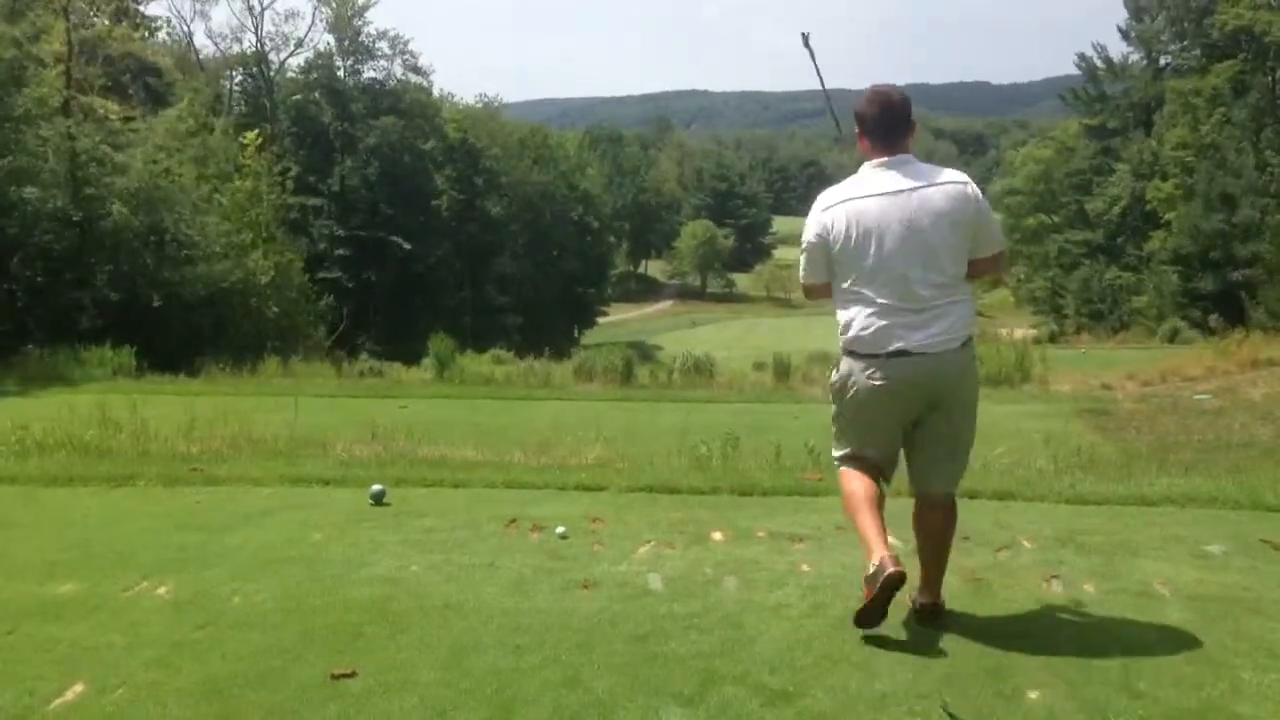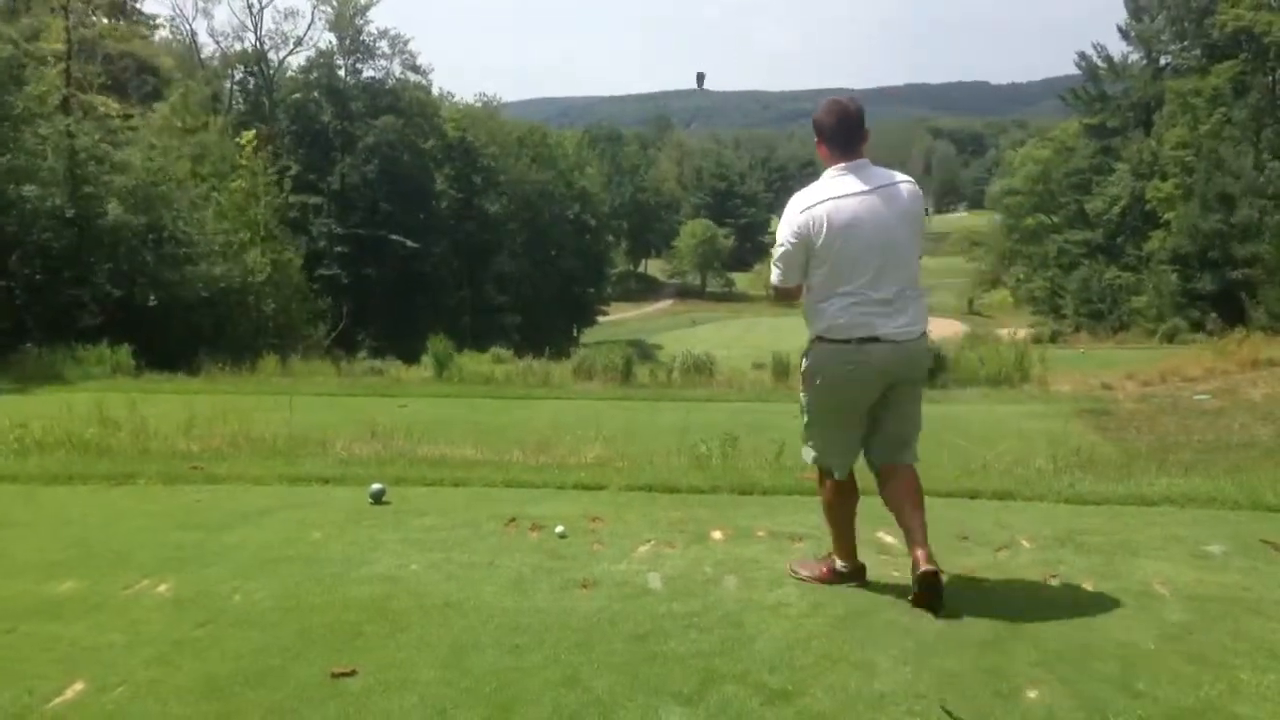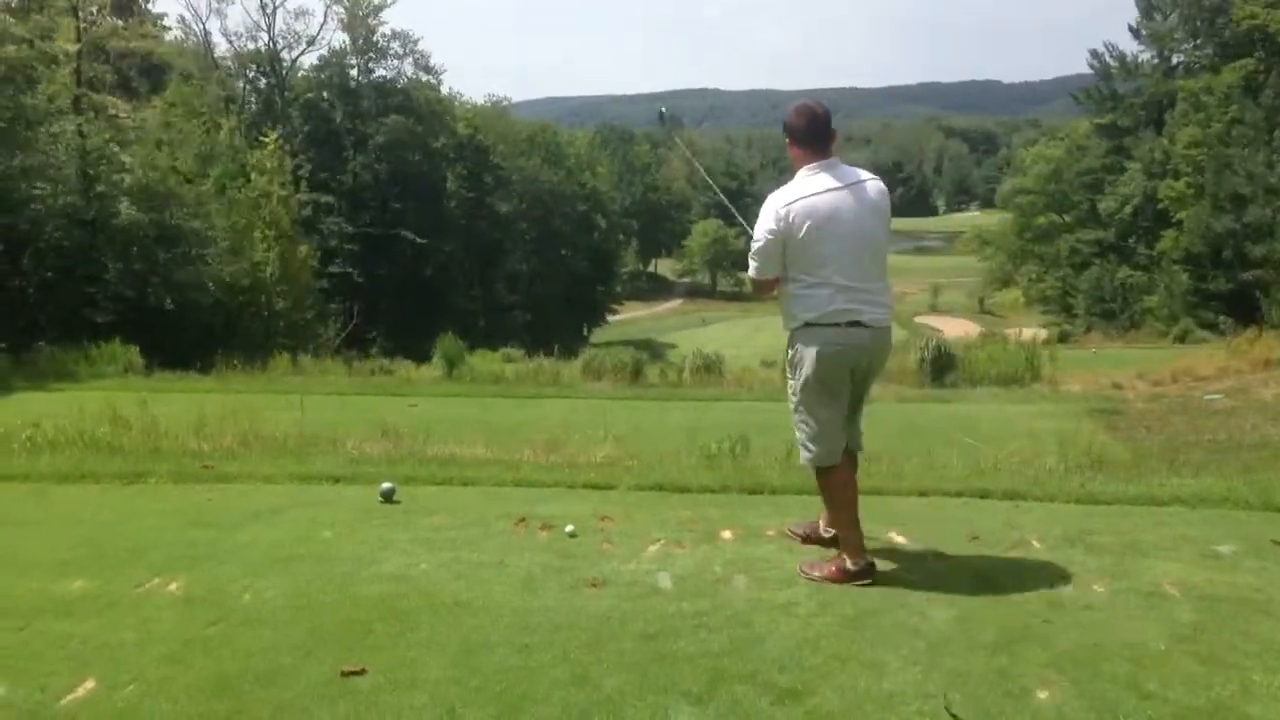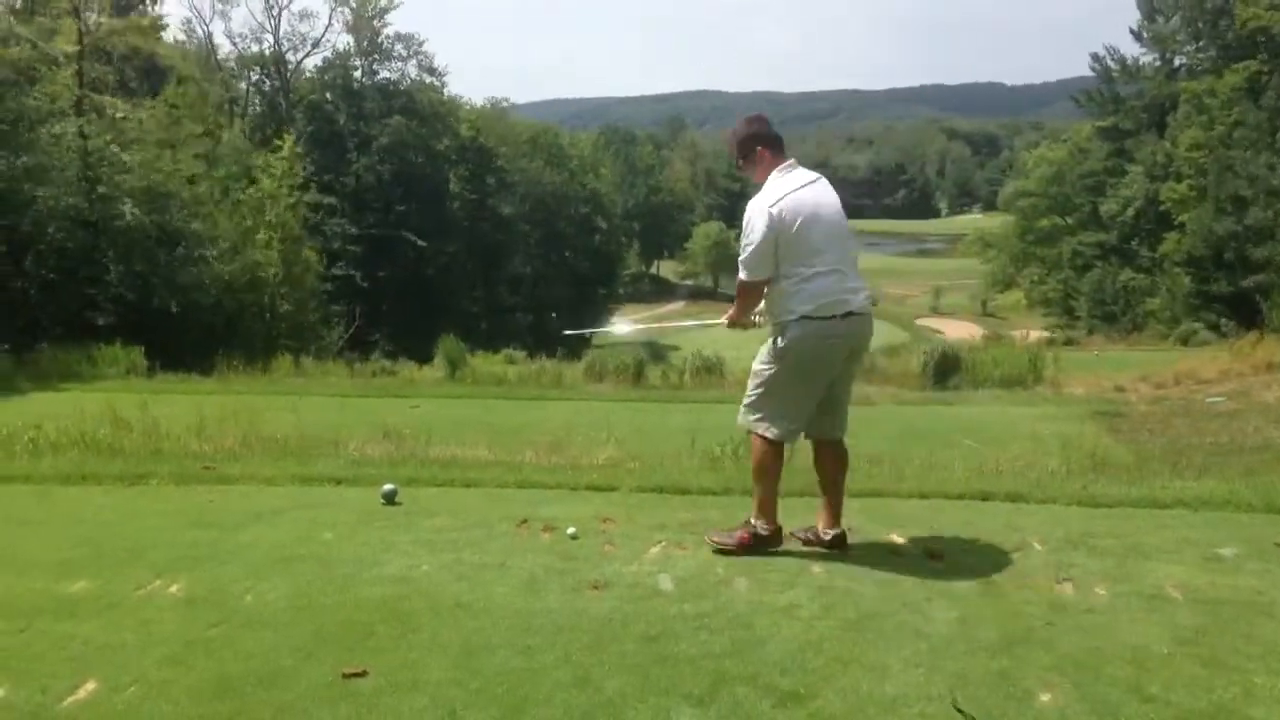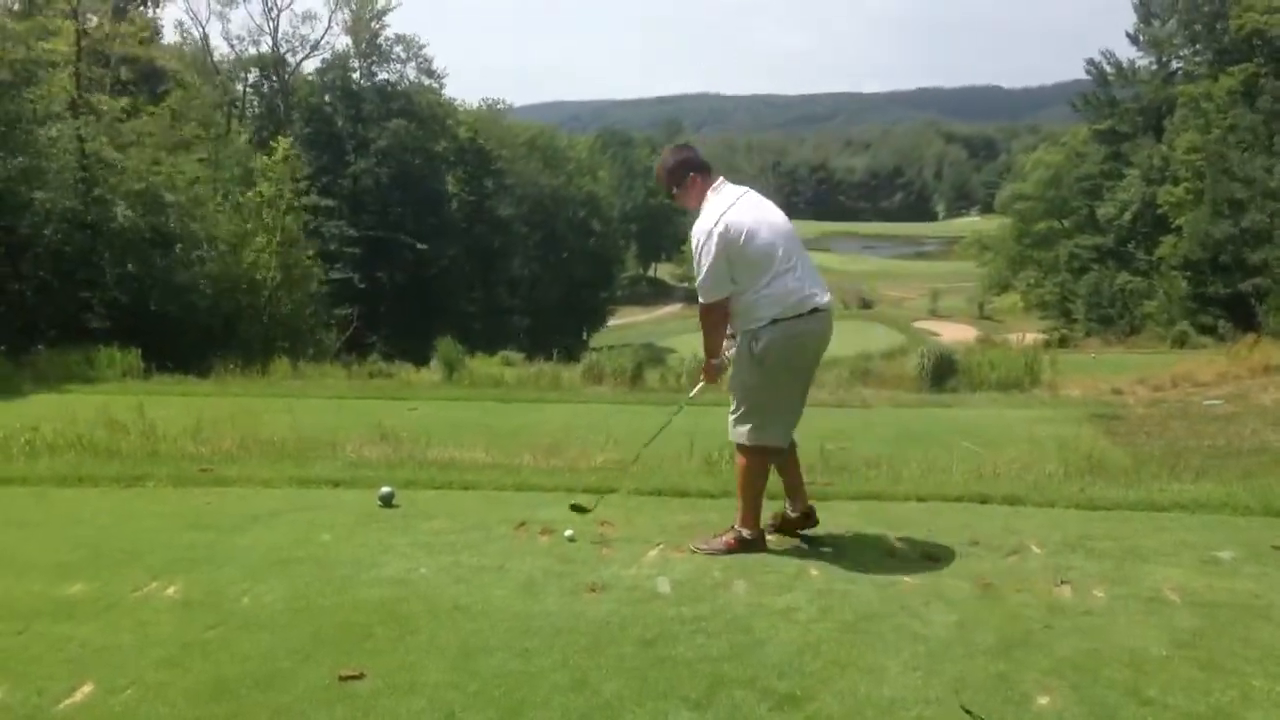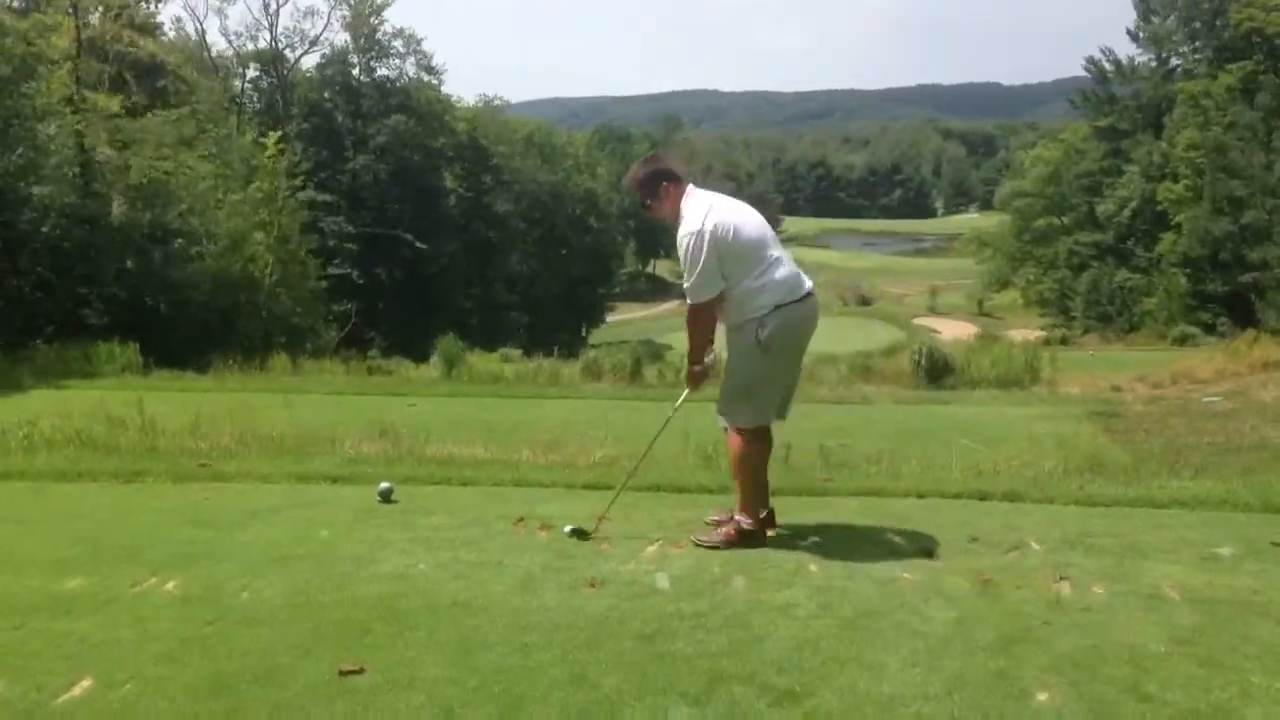
dt=0.4s
person 1, frame 1
left shoulder: (833, 205)
right shoulder: (960, 189)
left elbow: (813, 288)
right elbow: (993, 263)
left hip: (873, 364)
right hip: (949, 360)
left knee: (859, 464)
right knee: (937, 484)
left ankle: (882, 560)
right ankle: (928, 596)
person 1, frame 2
left shoulder: (806, 206)
right shoulder: (908, 191)
left elbow: (784, 290)
left hip: (841, 351)
right hip: (908, 344)
left knee: (835, 462)
right knee: (895, 458)
left ankle: (845, 561)
right ankle: (922, 559)
person 1, frame 3
left shoulder: (783, 203)
right shoulder: (875, 188)
left elbow: (761, 283)
left hip: (821, 336)
right hip: (875, 330)
left knee: (824, 449)
right knee: (842, 437)
left ankle: (855, 557)
right ankle: (833, 524)
person 1, frame 4
left shoulder: (766, 205)
right shoulder: (819, 184)
left elbow: (753, 281)
left wrist: (738, 314)
right wrist: (765, 302)
left hip: (808, 327)
right hip: (853, 319)
left knee: (765, 423)
right knee: (827, 429)
left ankle: (763, 525)
right ankle: (831, 526)
person 1, frame 5
left shoulder: (709, 226)
right shoulder: (746, 198)
left elbow: (712, 304)
left wrist: (712, 356)
right wrist: (730, 334)
left hip: (777, 329)
right hip: (813, 317)
left knee: (752, 431)
right knee: (775, 424)
left ankle: (747, 529)
right ankle: (798, 506)
person 1, frame 6
left shoulder: (694, 228)
right shoulder: (711, 204)
left elbow: (701, 305)
left wrist: (695, 362)
right wrist: (706, 344)
left hip: (772, 318)
right hip: (791, 308)
left knee: (740, 417)
right knee: (754, 414)
left ankle: (748, 521)
right ankle: (757, 507)
